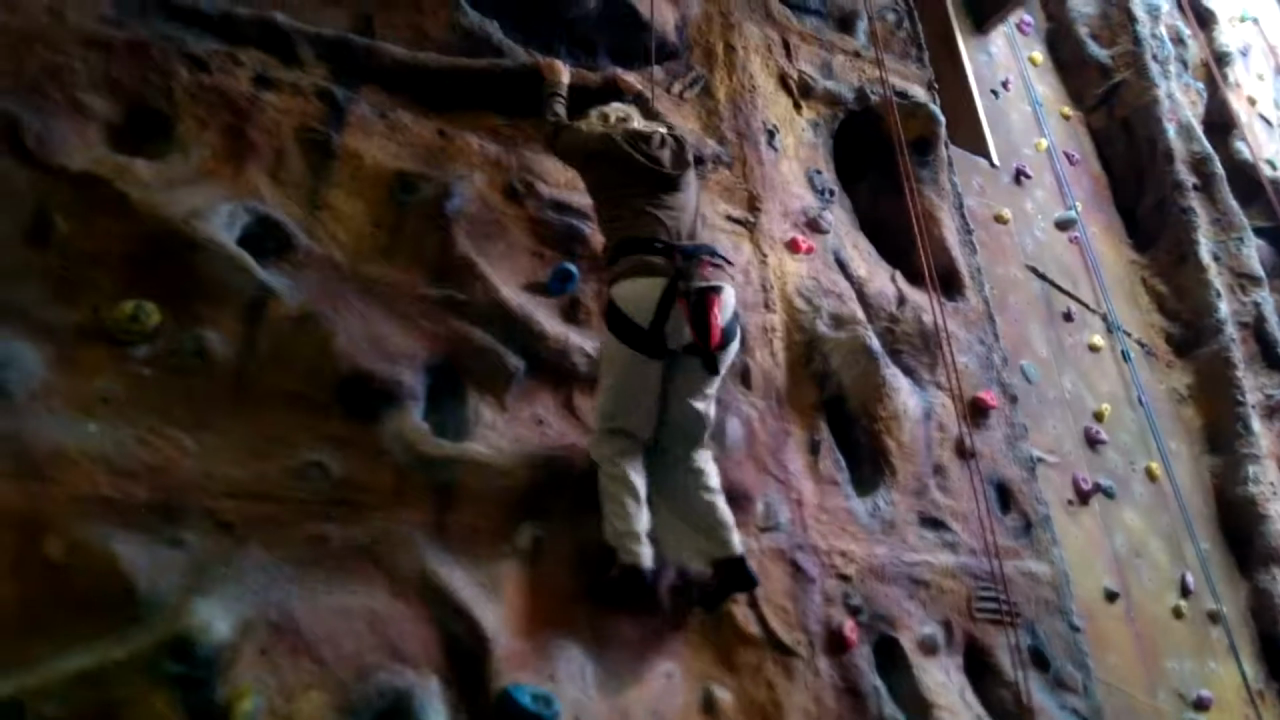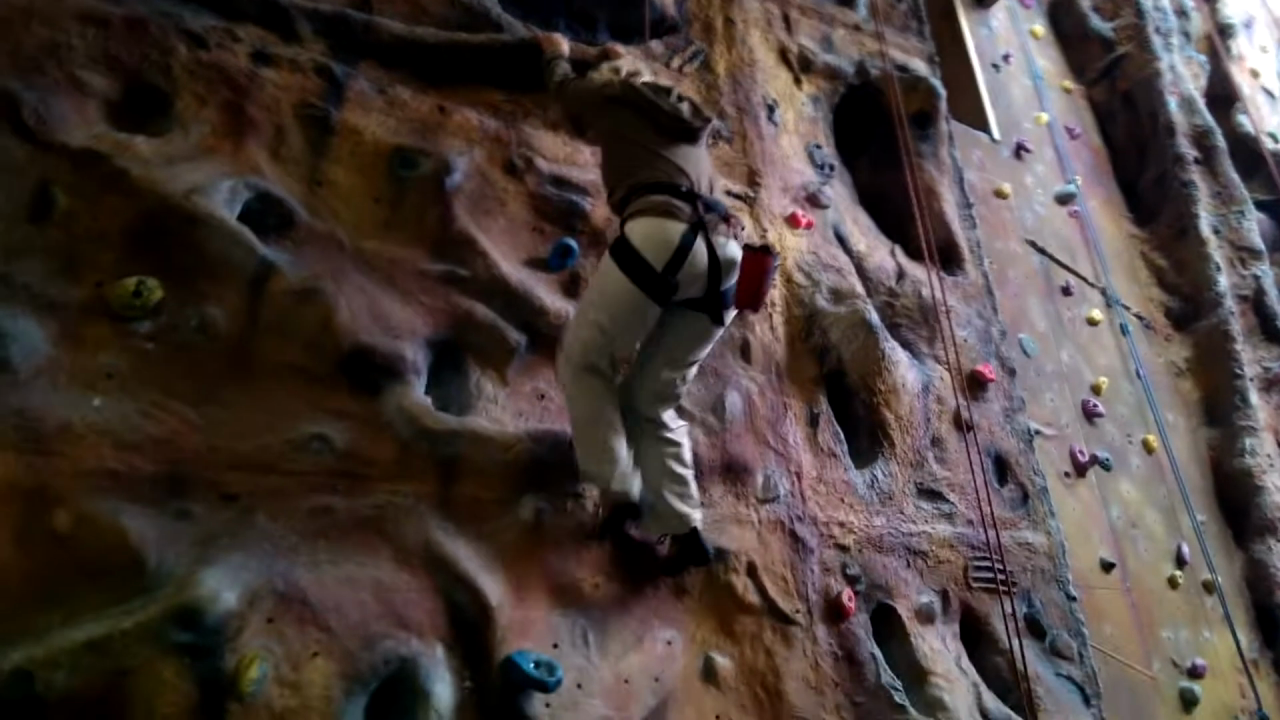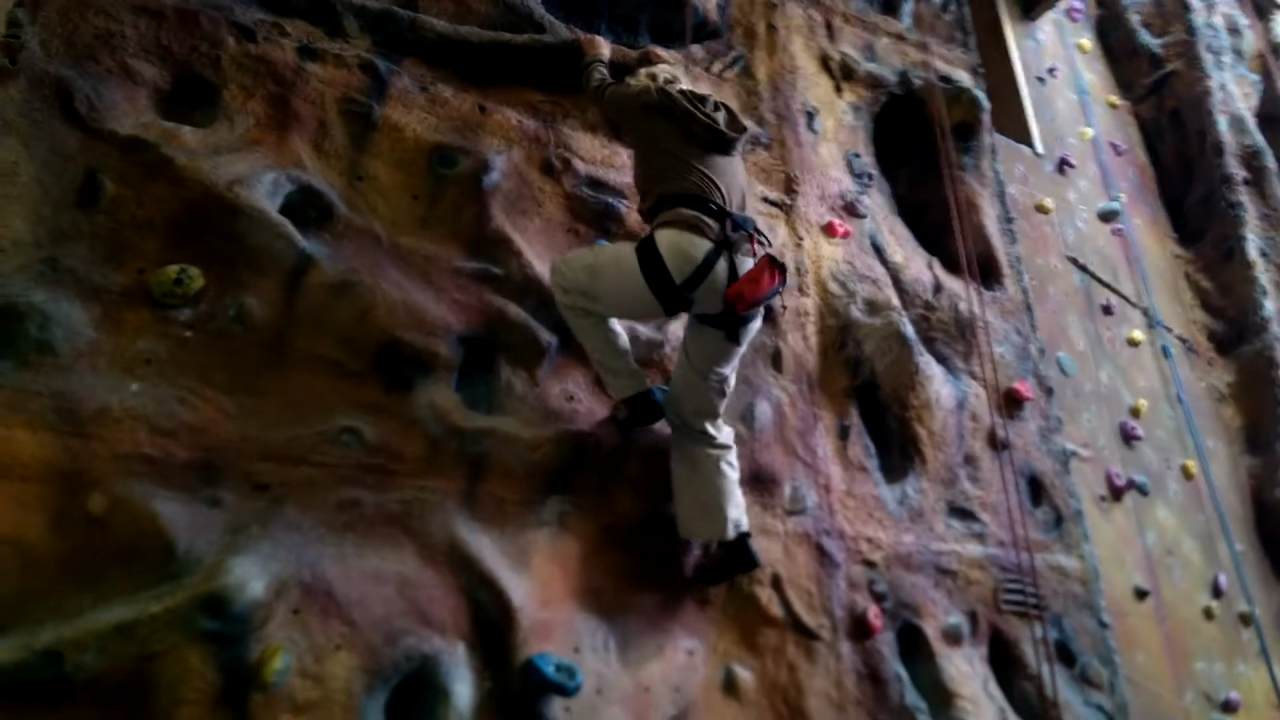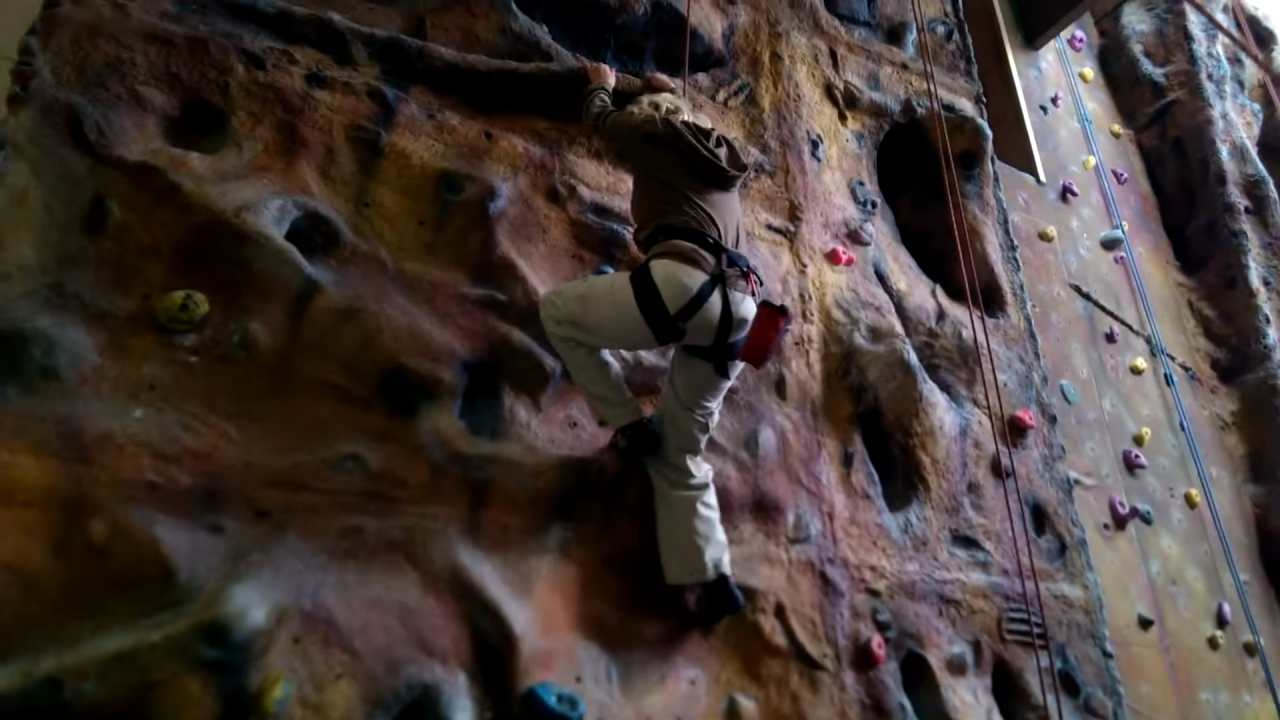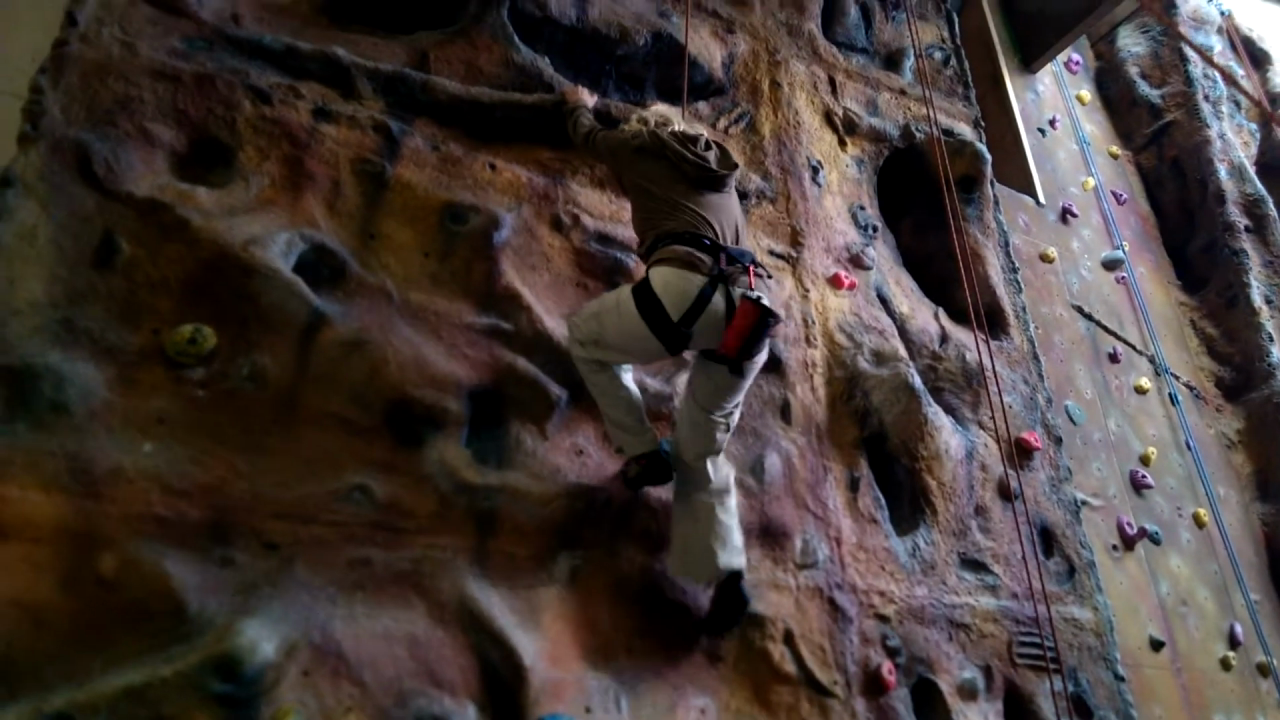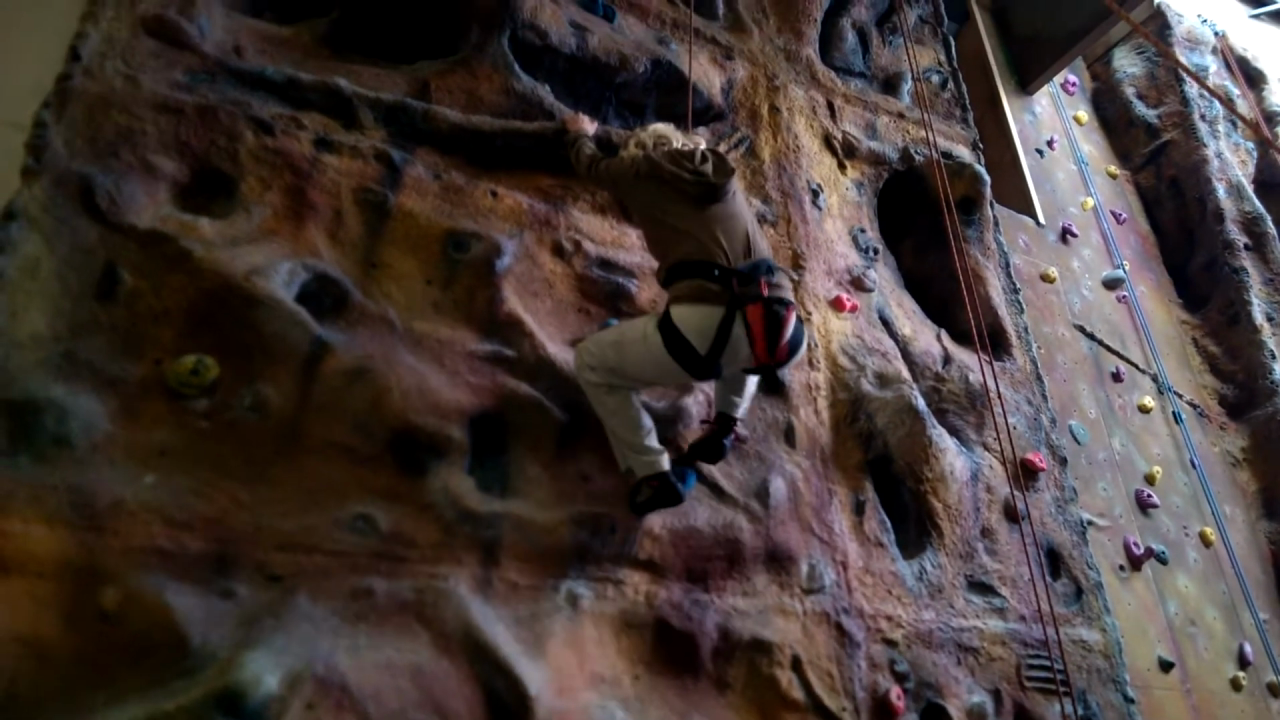
dt=0.4s
person 1, frame 1
left shoulder: (599, 149)
right shoulder: (678, 151)
left elbow: (557, 131)
left wrist: (557, 84)
right wrist: (637, 95)
left hip: (647, 293)
right hip: (711, 297)
left knee: (619, 439)
right knee: (685, 444)
left ankle: (633, 562)
right ankle: (727, 558)
person 1, frame 2
left shoulder: (614, 97)
right shoulder: (684, 116)
left elbow: (565, 88)
left wrist: (557, 53)
right wrist: (628, 62)
left hip: (660, 236)
right hip: (721, 253)
left knee: (583, 364)
right knee: (652, 401)
left ankle: (619, 493)
right ankle: (682, 530)
person 1, frame 3
left shoulder: (650, 103)
right shoulder: (722, 125)
left elbow: (601, 91)
left wrist: (597, 55)
right wrist: (671, 68)
left hip: (685, 249)
right hip: (742, 275)
left knee: (567, 277)
right knee: (699, 415)
left ankle: (634, 394)
right ankle: (731, 538)
person 1, frame 4
left shoulder: (653, 133)
right shoulder: (723, 157)
left elbow: (599, 117)
left wrist: (601, 83)
right wrist: (674, 96)
left hip: (679, 284)
right hip: (734, 309)
left knee: (558, 310)
right knee: (679, 454)
left ankle: (629, 423)
right ankle: (712, 578)
person 1, frame 5
left shoulder: (642, 146)
right shoulder: (718, 166)
left elbow: (588, 135)
left wrist: (579, 105)
left hip: (683, 290)
right hip: (745, 309)
left knee: (585, 333)
right knee: (701, 454)
left ankle: (643, 451)
right ankle: (725, 577)
person 1, frame 6
left shoulder: (639, 169)
right shoulder: (720, 171)
left elbow: (589, 164)
left wrist: (580, 134)
left hip: (704, 322)
right hip: (778, 322)
left knee: (592, 359)
left ankle: (654, 475)
right ankle: (724, 424)
